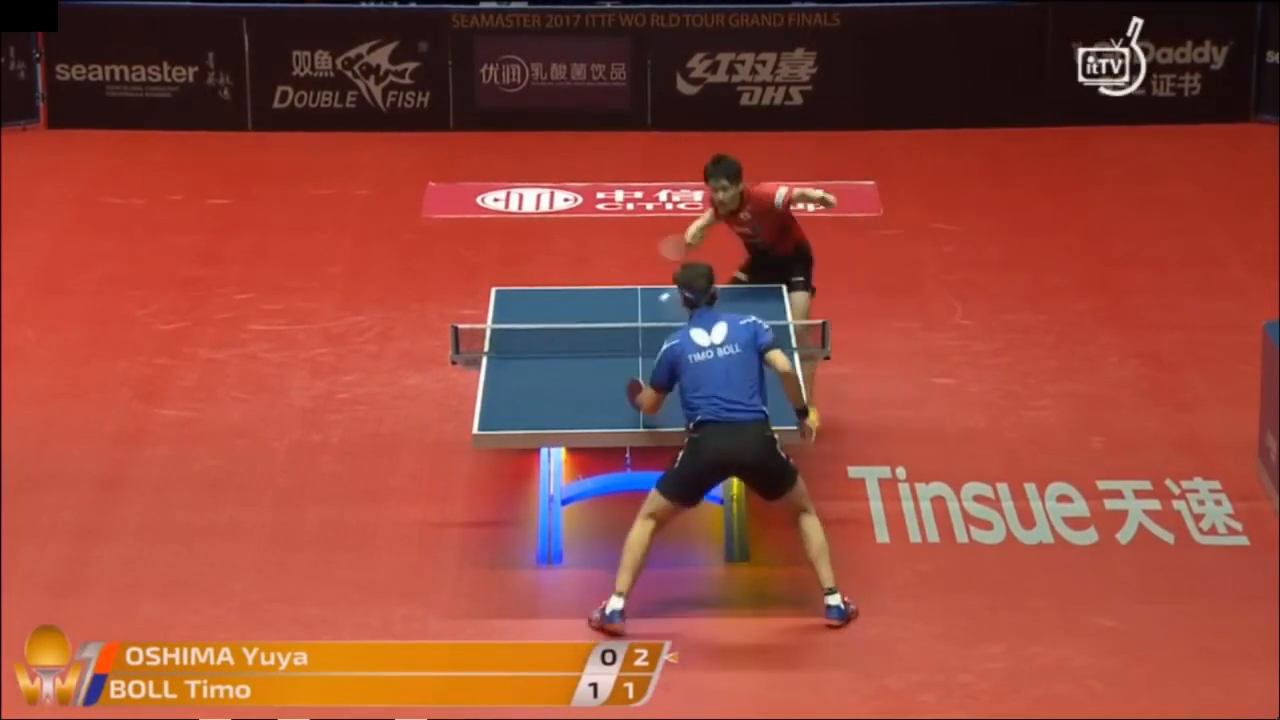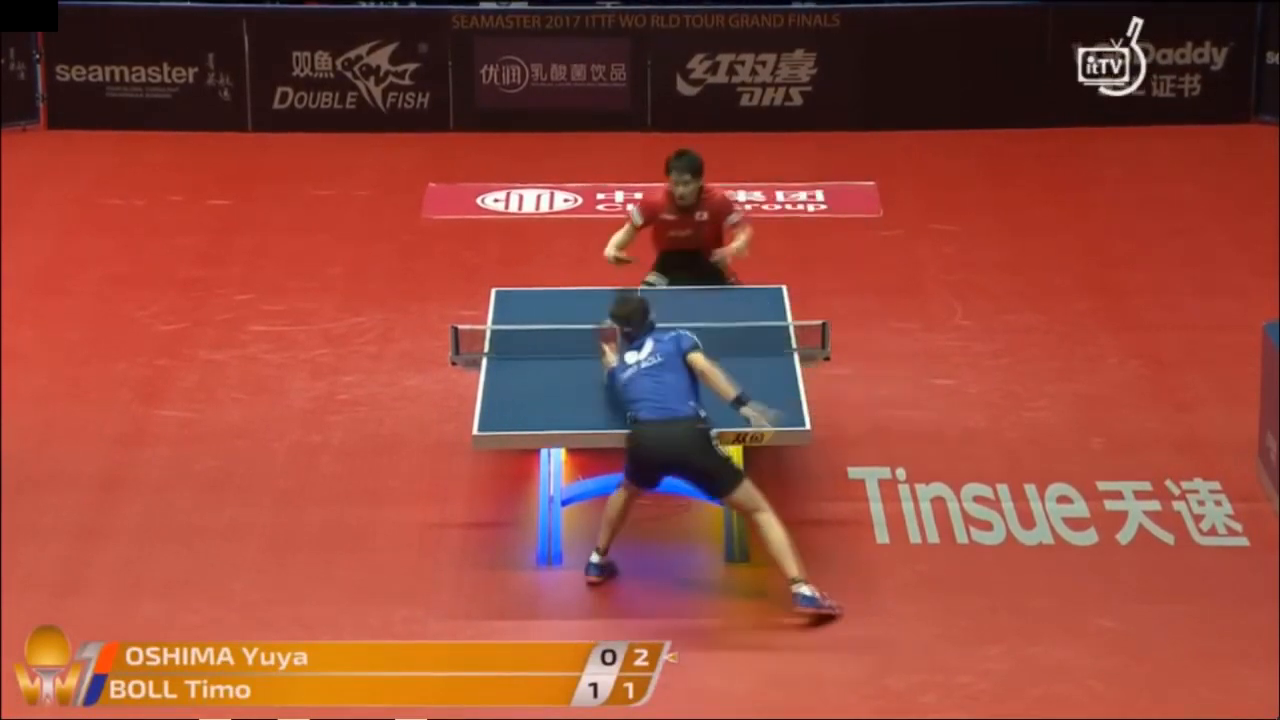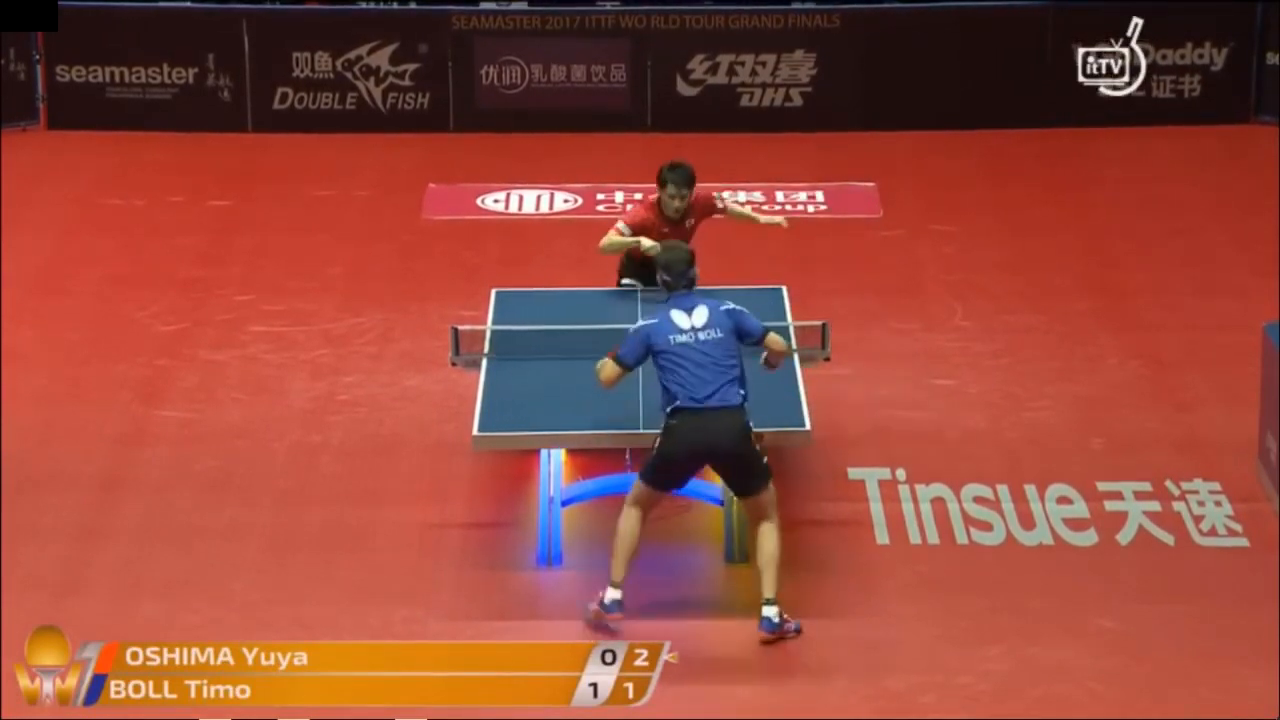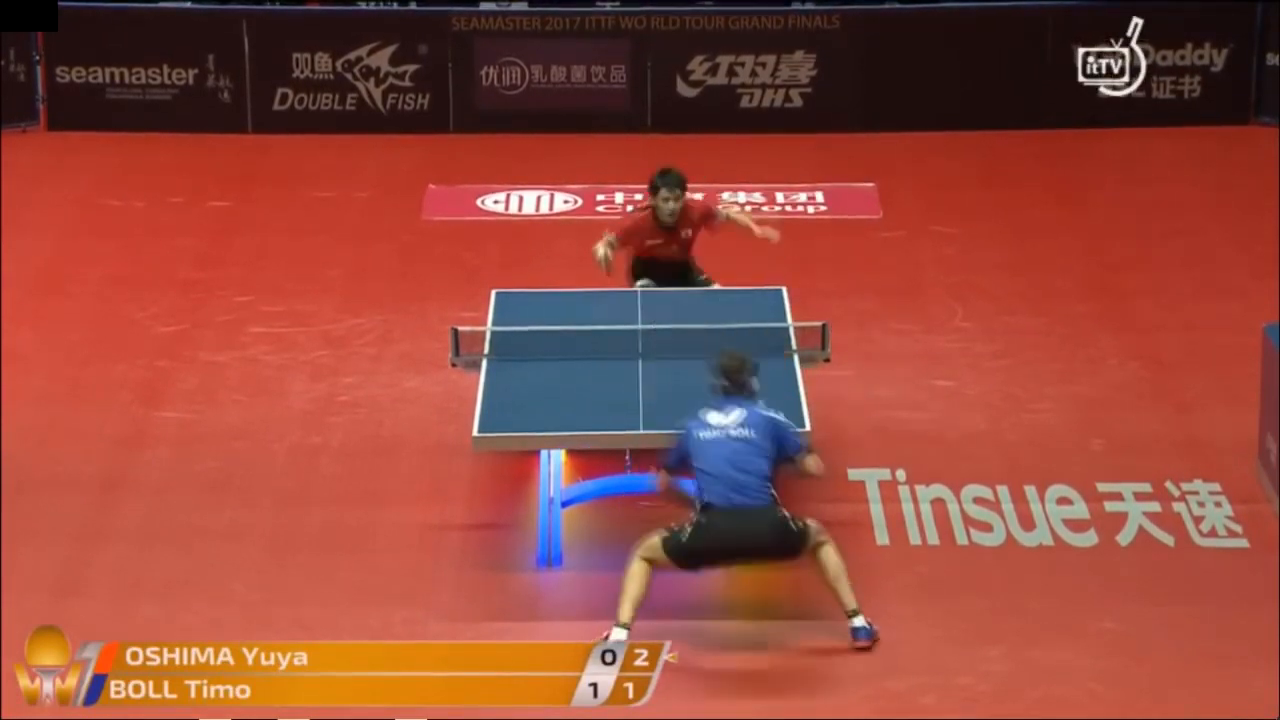
dt=0.5s
person 1, frame 1
left shoulder: (674, 345)
right shoulder: (750, 326)
left elbow: (649, 407)
right elbow: (785, 369)
left wrist: (637, 398)
right wrist: (803, 413)
left hip: (706, 444)
right hip: (757, 440)
left knee: (649, 517)
right knee: (804, 510)
left ankle: (615, 608)
right ankle: (834, 602)
person 1, frame 2
left shoulder: (619, 366)
right shoulder: (675, 339)
right elbow: (703, 366)
right wrist: (743, 403)
left hip: (644, 440)
right hip: (689, 436)
left knee: (628, 489)
right knee: (760, 510)
left ankle: (597, 562)
right ankle: (802, 591)
person 1, frame 3
left shoulder: (649, 327)
right shoulder: (727, 312)
left elbow: (608, 378)
right elbow: (779, 347)
left wrist: (603, 363)
right wrist: (771, 362)
left hip: (683, 431)
right hip: (732, 429)
left knee: (635, 506)
right knee: (767, 517)
left ankle: (611, 599)
right ankle: (770, 614)
person 1, frame 4
left shoulder: (694, 425)
right shoulder: (771, 419)
left elbow: (663, 483)
right elbow: (814, 470)
left wrist: (692, 501)
left hip: (714, 531)
right hip: (767, 527)
left knee: (644, 554)
right knee: (820, 538)
left ankle: (620, 634)
right ankle: (858, 624)
person 2, frame 1
left shoulder: (760, 196)
right shoulder: (721, 202)
left elbow: (799, 193)
right elbow: (711, 214)
left wrist: (821, 197)
right wrist: (695, 231)
left hip: (794, 259)
right hip: (760, 260)
person 2, frame 2
left shoulder: (718, 201)
right shoulder: (654, 201)
left elbow: (744, 231)
right elbow: (628, 230)
left wrist: (736, 247)
right wrist: (611, 250)
left hip: (708, 265)
right hip: (670, 265)
person 2, frame 3
left shoulder: (700, 202)
right shoulder: (643, 213)
left elbow: (727, 207)
right elbow: (605, 245)
left wrist: (760, 217)
right wrist: (638, 241)
right hip: (638, 267)
person 2, frame 4
left shoulder: (696, 211)
right shoulder: (637, 222)
left elbow: (728, 215)
right elbow: (604, 245)
left wrist: (755, 229)
right wrist: (602, 251)
left hip: (683, 270)
right hip: (649, 272)
